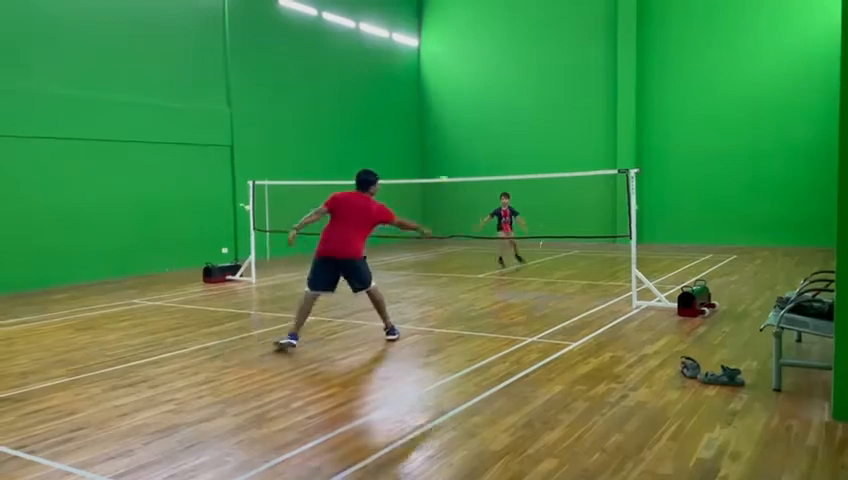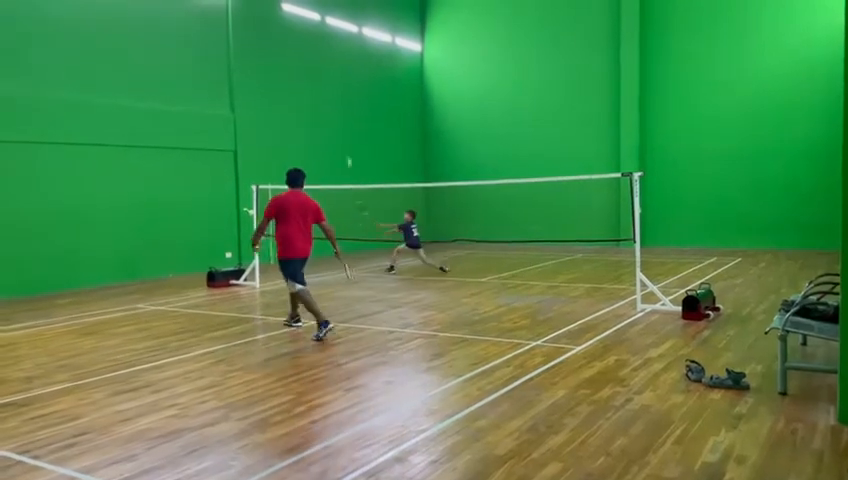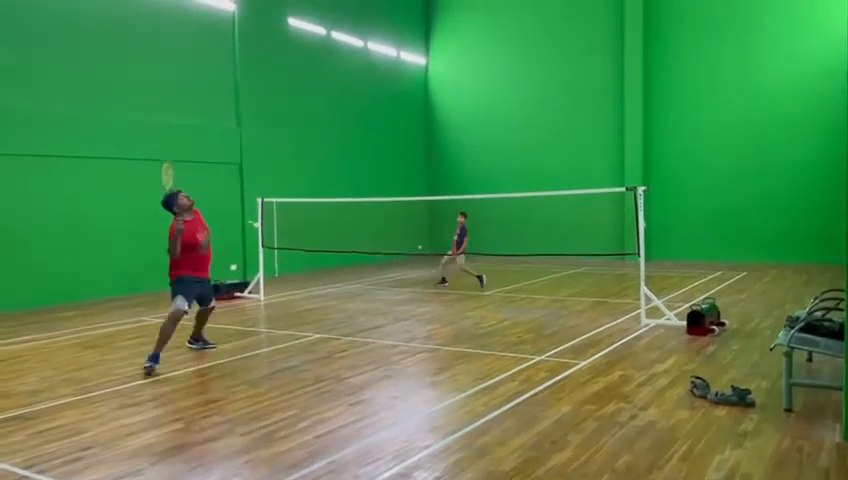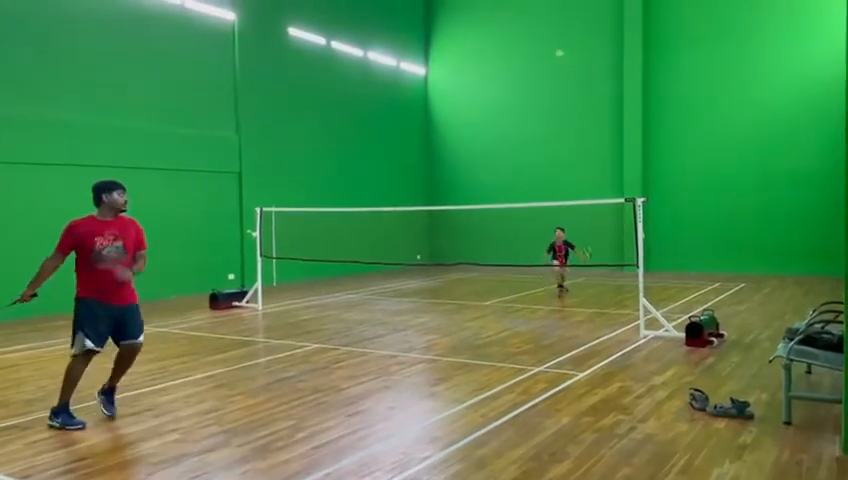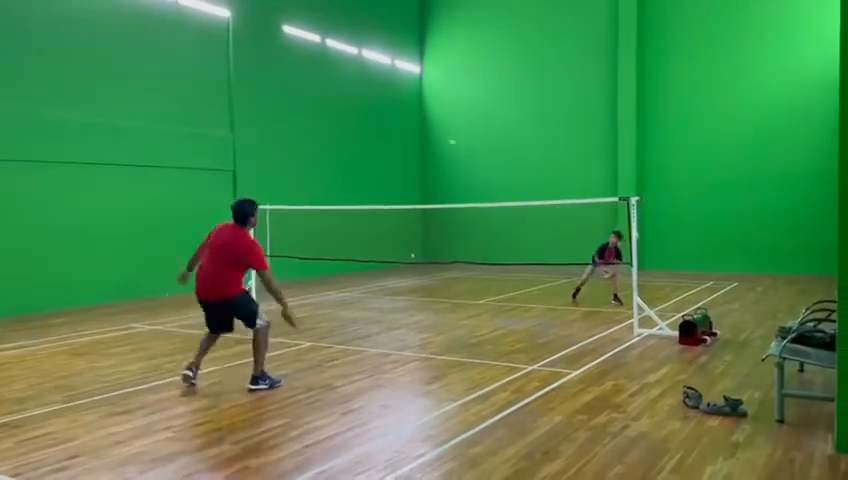
dt=1s
person 1, frame 1
left shoulder: (338, 197)
right shoulder: (377, 209)
left elbow: (317, 213)
right elbow: (400, 223)
left wrist: (296, 228)
right wrist: (420, 229)
left hip: (325, 253)
right hip: (352, 256)
left knee: (311, 294)
right knee: (371, 290)
left ankle: (293, 335)
right ankle: (390, 328)
person 1, frame 2
left shoulder: (278, 200)
right shoulder: (312, 204)
left elbow: (262, 226)
right elbow: (326, 228)
left wrist: (254, 243)
right wrist: (336, 247)
left hip: (288, 252)
right hip: (304, 251)
left knee: (300, 288)
right knee: (295, 283)
left ankle: (323, 322)
right ankle: (294, 316)
person 1, frame 3
left shoulder: (196, 216)
right shoulder: (177, 227)
right elbow: (174, 255)
right wrist: (177, 235)
left hip: (201, 275)
right hip: (185, 276)
left knee: (208, 306)
right knee: (177, 312)
left ankle: (196, 338)
right ankle: (154, 356)
person 1, frame 4
left shoulder: (132, 226)
right shoulder: (77, 227)
left elbow: (142, 260)
right elbow: (55, 260)
left wrist: (129, 272)
right wrist: (31, 288)
left hip: (125, 300)
right hip: (91, 301)
left knee: (133, 345)
right knee: (84, 352)
left ankle: (109, 389)
right ankle: (59, 410)
person 1, frame 5
left shoulder: (220, 230)
right shoulder: (250, 246)
left elbow: (200, 250)
right elbow: (268, 280)
left wrist: (188, 270)
right wrist: (284, 306)
left hip: (203, 292)
right hip: (228, 293)
left knee: (215, 332)
right knee: (261, 325)
left ankle: (192, 367)
right ankle: (258, 377)
